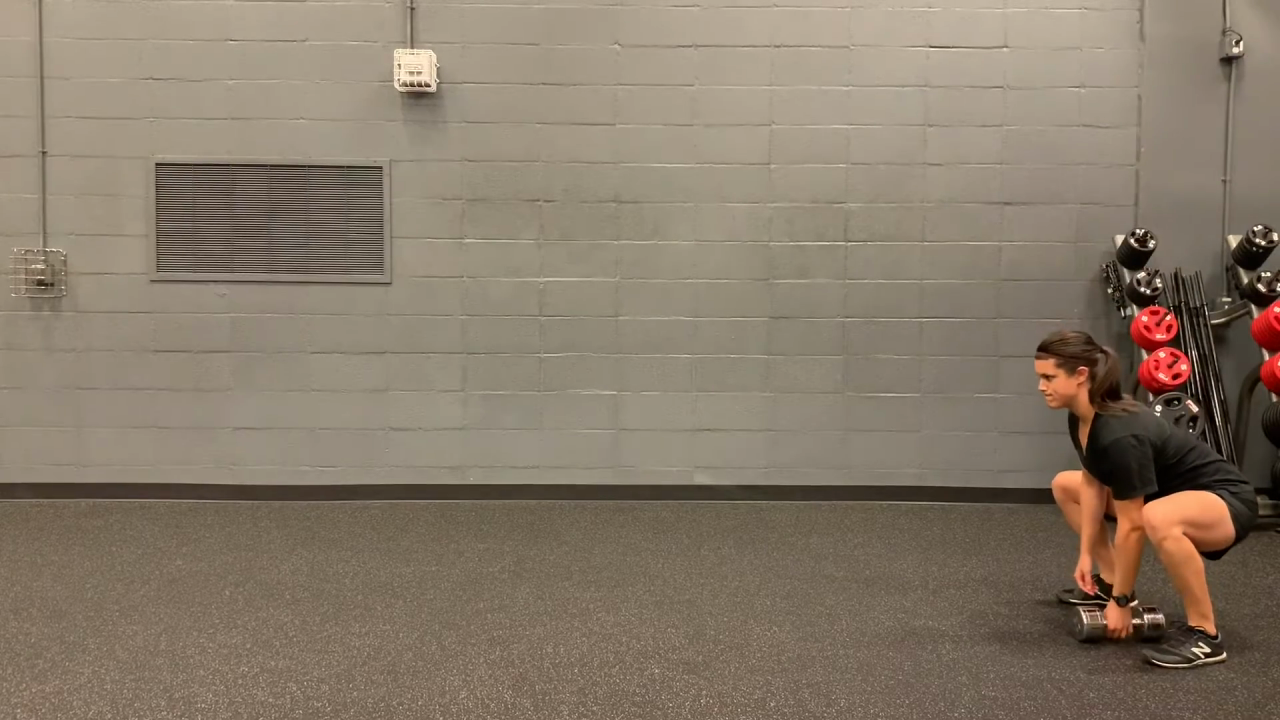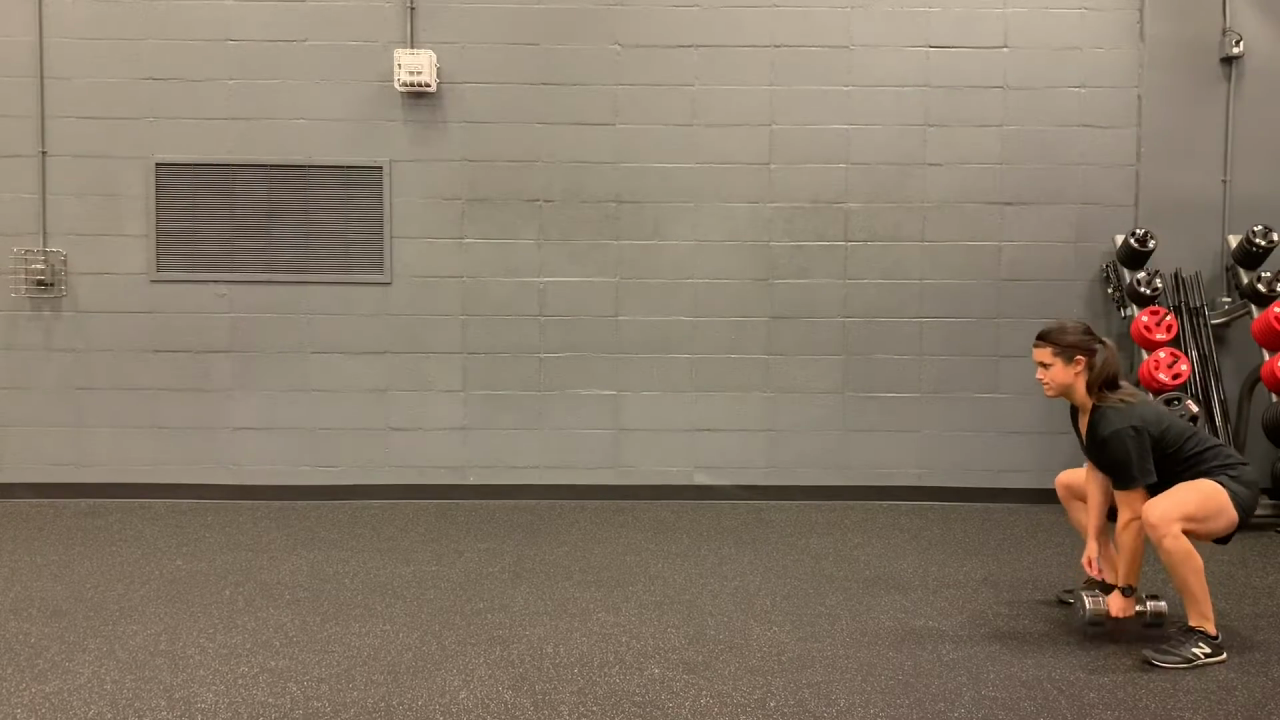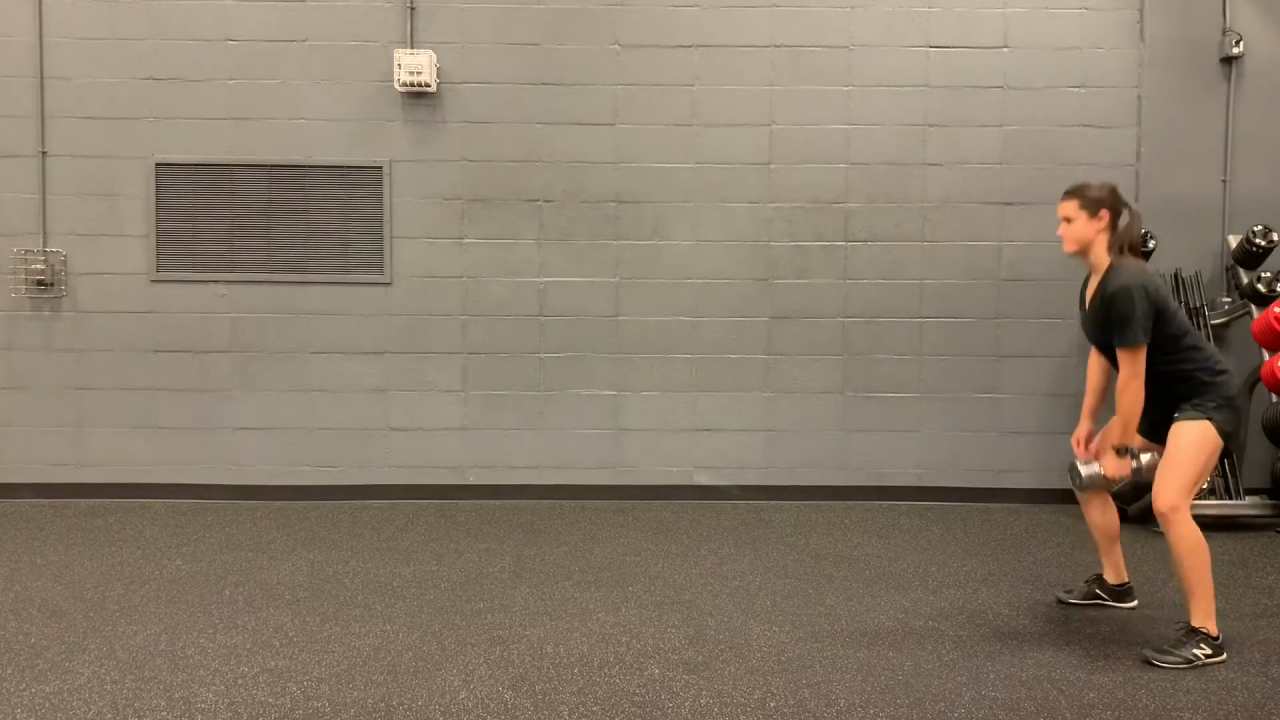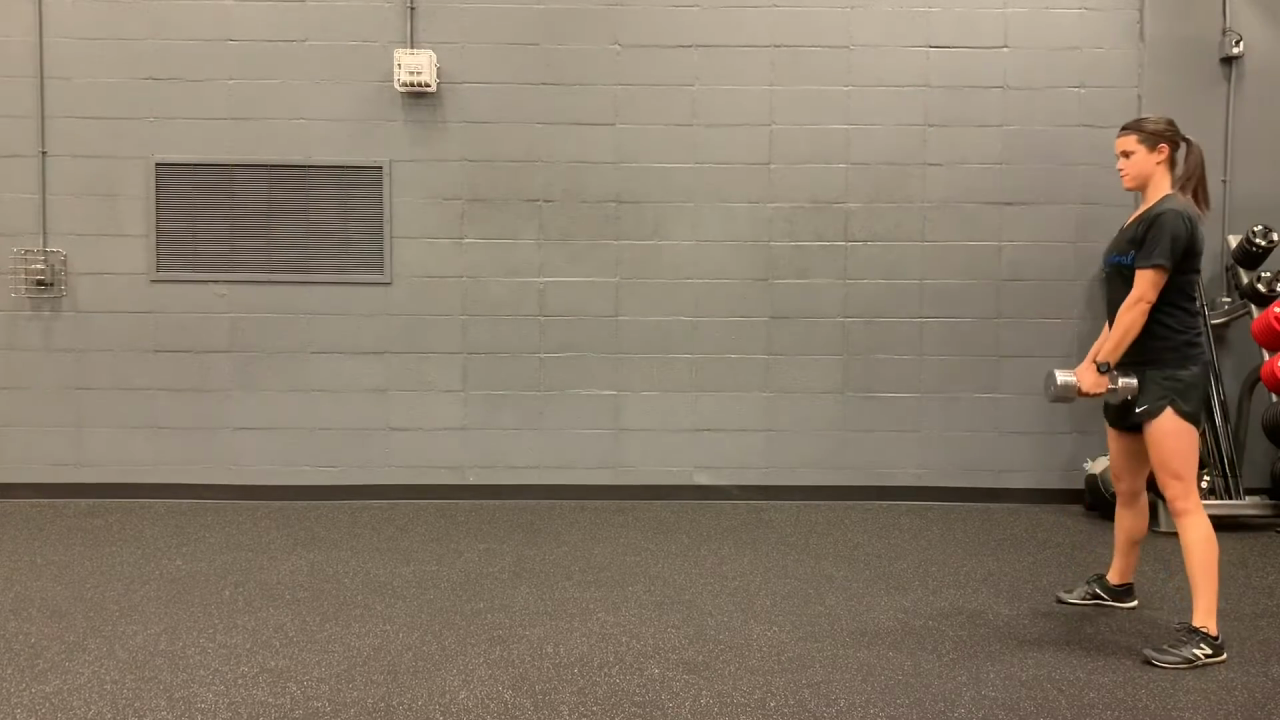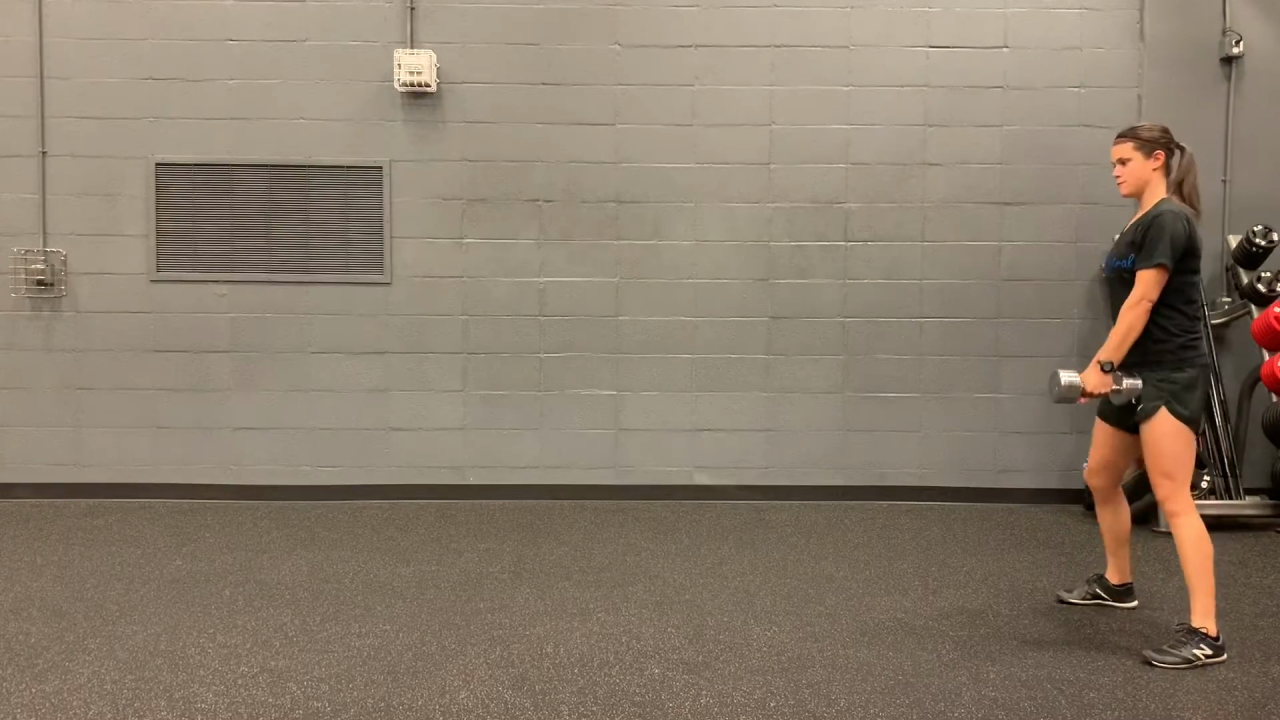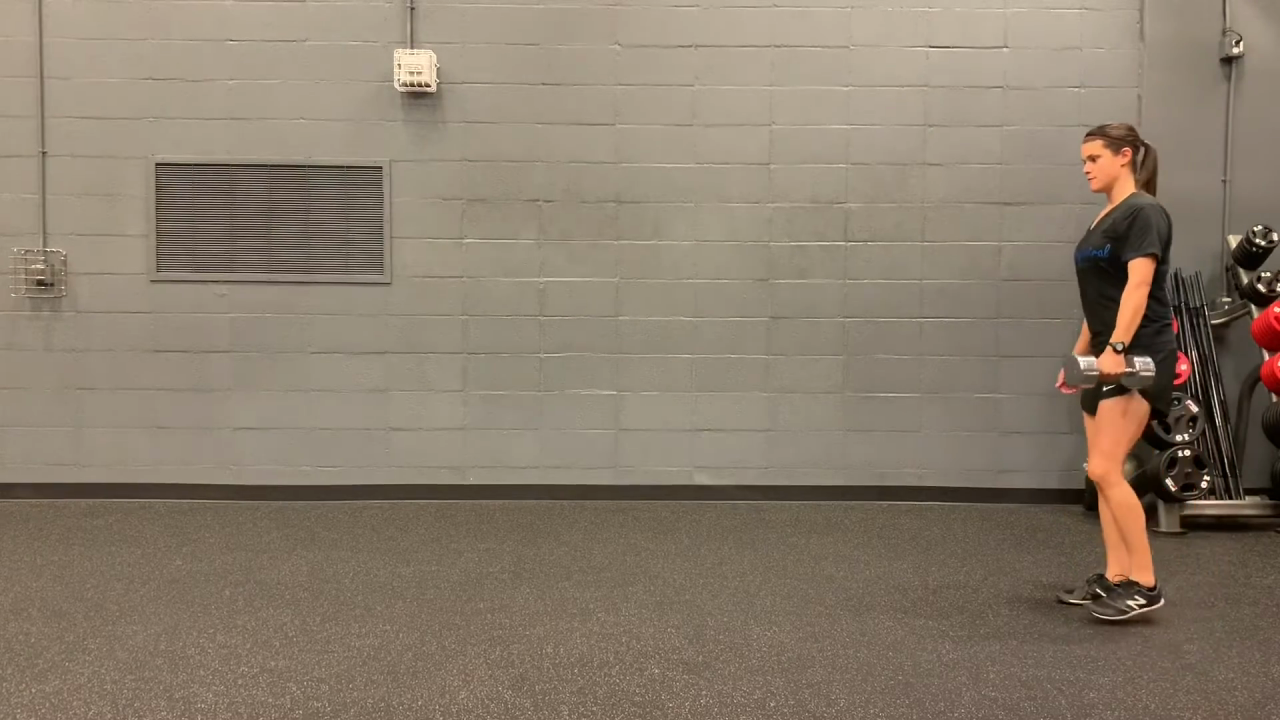
dt=0.5s
person 1, frame 1
left shoulder: (1120, 436)
right shoulder: (1081, 417)
left elbow: (1132, 526)
right elbow: (1092, 484)
left wrist: (1121, 603)
right wrist: (1086, 554)
left hip: (1226, 501)
right hip: (1171, 493)
left knee: (1158, 519)
right knee: (1064, 486)
left ankle: (1204, 634)
right ankle: (1108, 582)
person 1, frame 2
left shoulder: (1119, 425)
right shoulder: (1082, 408)
left elbow: (1131, 517)
right elbow: (1097, 472)
left wrist: (1127, 592)
right wrist: (1093, 541)
left hip: (1226, 485)
left knee: (1158, 517)
right knee: (1067, 484)
left ankle: (1204, 634)
right ankle: (1108, 580)
person 1, frame 3
left shoulder: (1126, 285)
right shoulder: (1094, 281)
left elbow: (1131, 376)
right elbow: (1101, 356)
left wrist: (1121, 451)
right wrist: (1087, 422)
left hip: (1203, 399)
right hip: (1158, 402)
left knee: (1167, 503)
left ankle: (1206, 634)
right ankle: (1114, 583)
person 1, frame 4
left shoulder: (1171, 216)
right shoulder: (1144, 216)
left elbow: (1142, 301)
left wrist: (1101, 365)
right wrist: (1091, 360)
left hip: (1170, 374)
right hip: (1135, 372)
left knee: (1181, 499)
right knee: (1126, 488)
left ankle: (1205, 633)
right ankle: (1117, 583)
person 1, frame 5
left shoulder: (1169, 219)
right shoulder: (1141, 223)
left elbow: (1143, 302)
left wrist: (1103, 364)
right wrist: (1101, 367)
left hip: (1170, 376)
right hip: (1134, 375)
left knee: (1173, 501)
right knee: (1100, 480)
left ankle: (1205, 634)
right ankle: (1117, 582)
person 1, frame 6
left shoulder: (1145, 212)
right shoulder: (1103, 220)
left elbow: (1138, 288)
left wrist: (1117, 348)
right wrist: (1079, 355)
left hip: (1137, 357)
right hip: (1106, 359)
left knee: (1104, 470)
right knee: (1103, 471)
left ankle: (1146, 585)
right ankle: (1116, 578)
